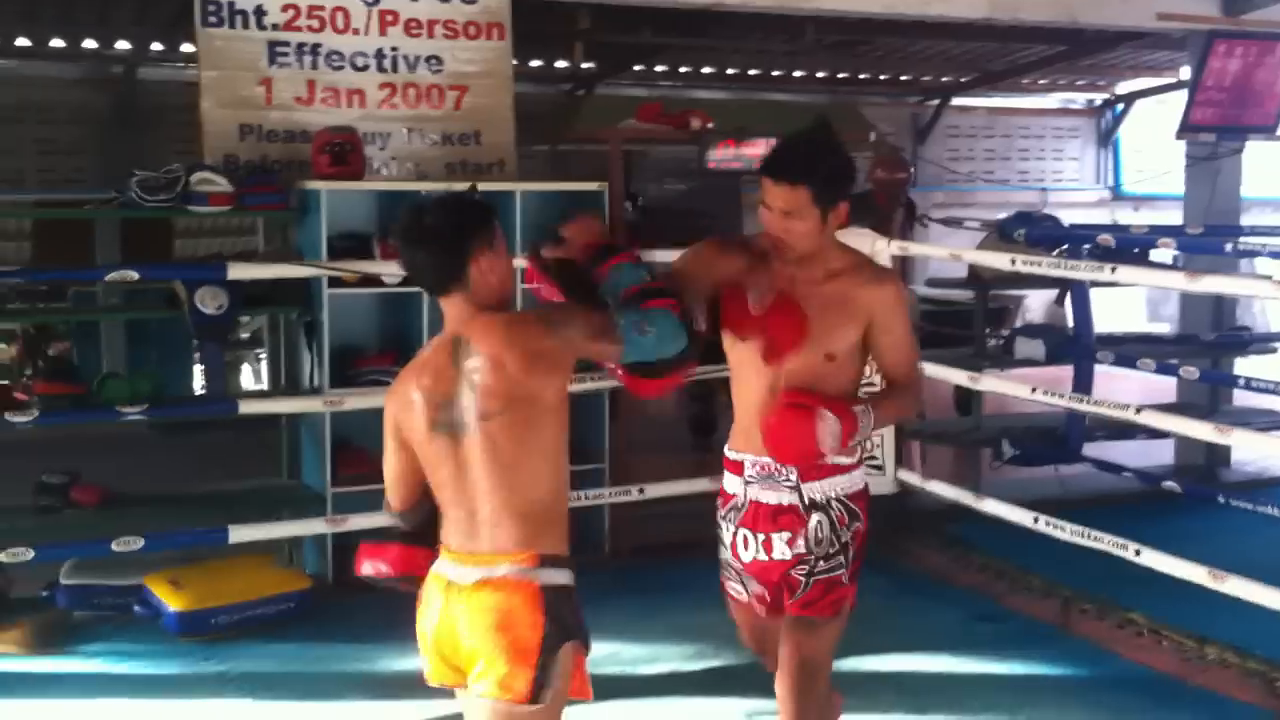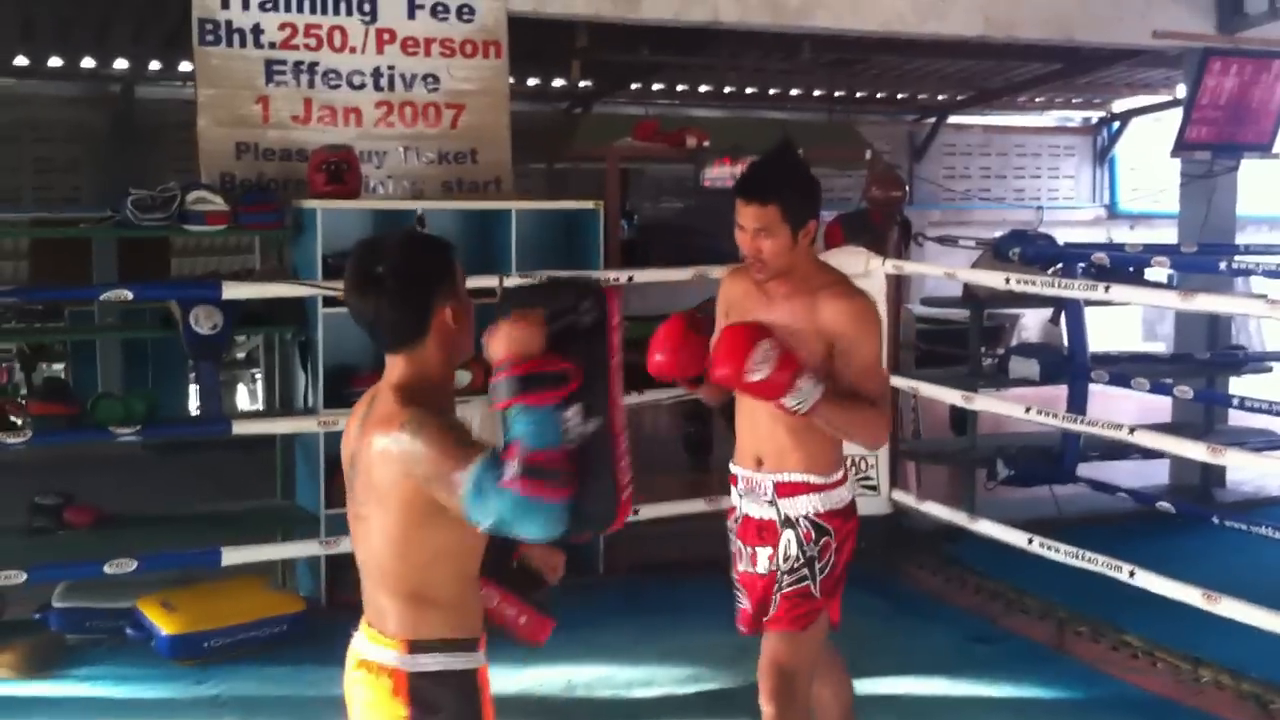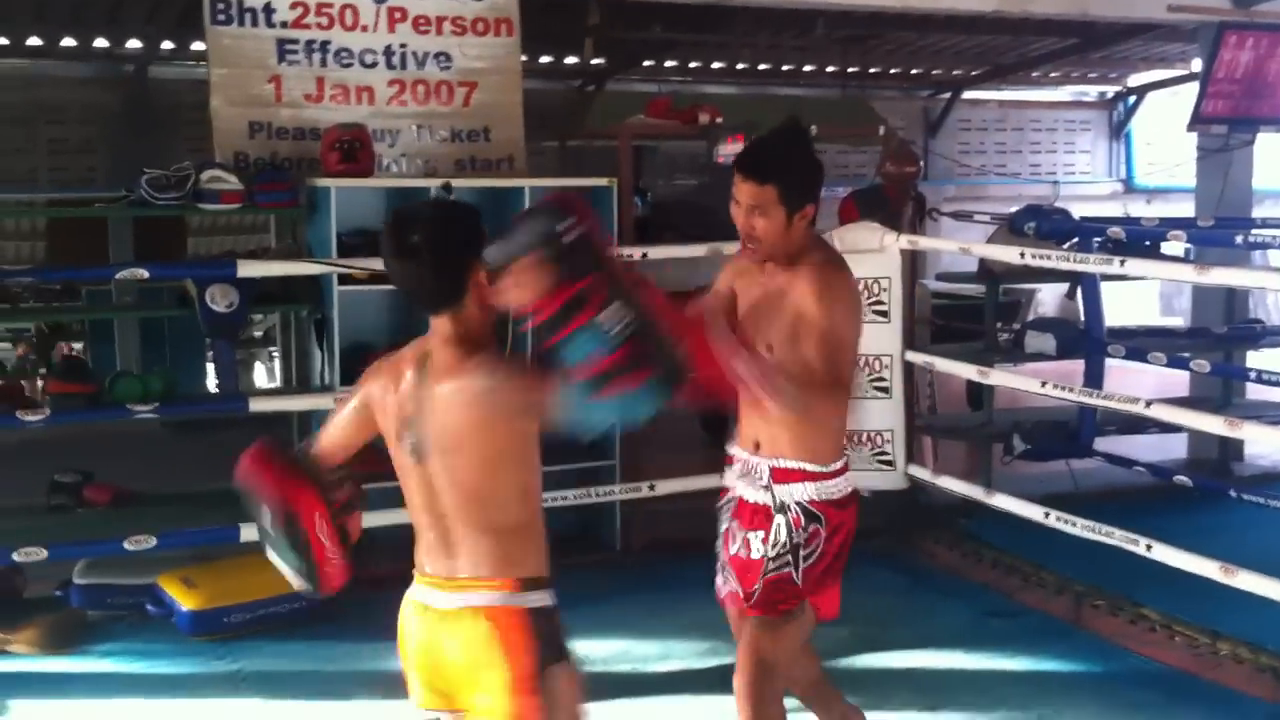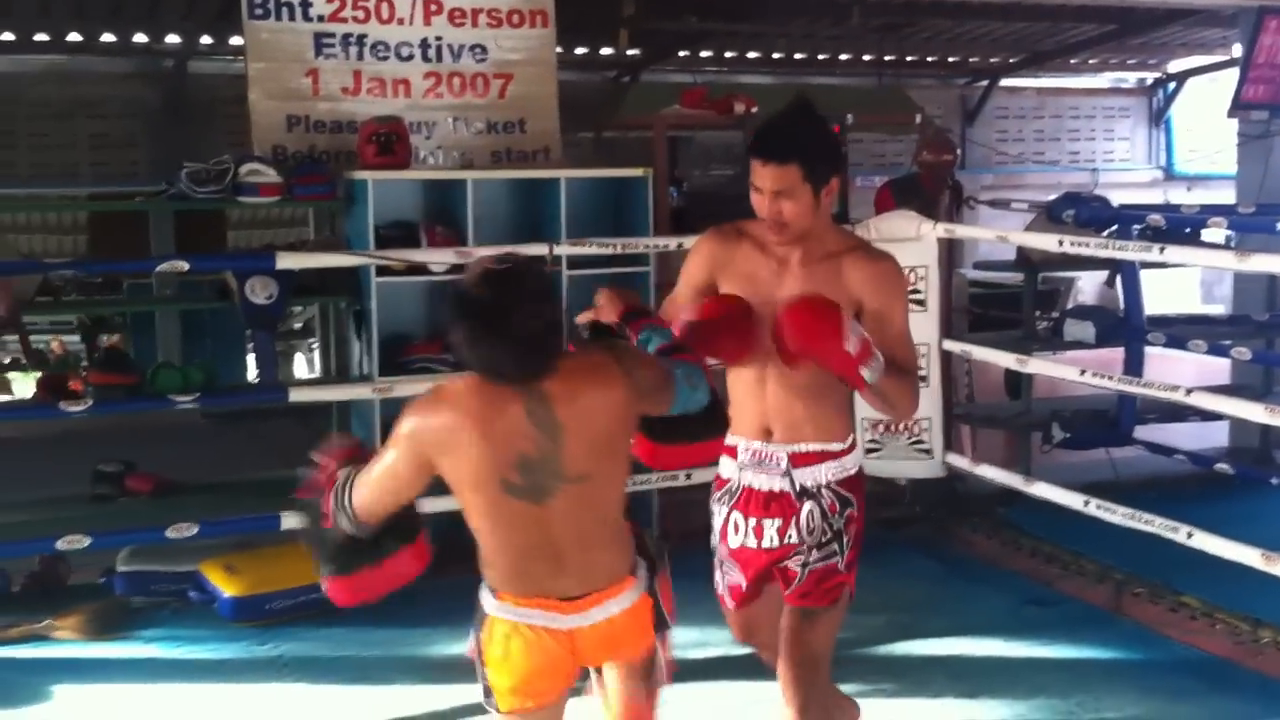
dt=0.4s
person 1, frame 1
left shoulder: (876, 292)
right shoulder: (727, 263)
left elbow: (906, 391)
left wrist: (852, 420)
left hip: (827, 498)
right hip: (745, 490)
right knee: (761, 641)
person 1, frame 2
left shoulder: (845, 308)
right shoulder: (735, 287)
left elbow: (877, 428)
right elbow: (715, 388)
left wrist: (795, 386)
right wrist: (687, 367)
left hip: (813, 512)
right hip: (751, 502)
right knee: (807, 649)
person 1, frame 3
left shoulder: (822, 284)
right shoulder: (749, 263)
left elbow: (827, 406)
left wrist: (748, 366)
left hip: (806, 499)
right hip: (748, 486)
right knee: (755, 638)
person 1, frame 4
left shoulder: (869, 273)
right shoulder: (719, 250)
left elbow: (905, 402)
left wrist: (859, 359)
left hip: (821, 485)
right hip: (742, 477)
right knee: (750, 626)
person 2, frame 1
left shoulder: (407, 389)
right shoulder: (542, 335)
right elbow: (666, 332)
right wrist: (605, 257)
left hip: (447, 596)
right hip: (524, 598)
person 2, frame 2
left shoulder: (378, 411)
right shoulder: (412, 432)
right elbow: (533, 512)
left wrist: (516, 549)
right wrist: (525, 371)
left hip: (380, 664)
person 2, frame 3
left shoulder: (389, 377)
right shoulder: (489, 376)
left elbow: (315, 462)
right elbow: (631, 394)
right wrist: (563, 291)
left hip: (430, 611)
right hip: (504, 622)
person 2, frame 4
left shoulder: (435, 421)
right shoulder: (612, 377)
left elbow: (356, 511)
right elbow: (691, 386)
left wrist: (339, 466)
right wrist: (640, 325)
left hip: (519, 625)
right hip: (620, 604)
